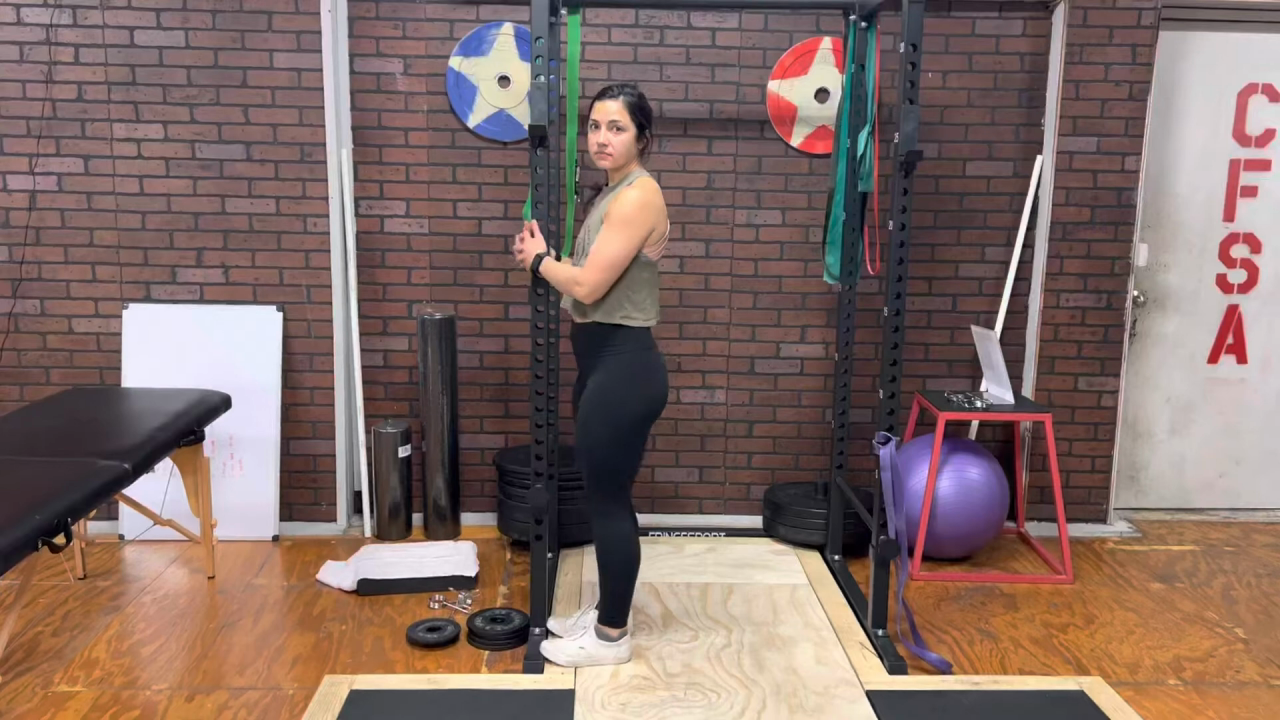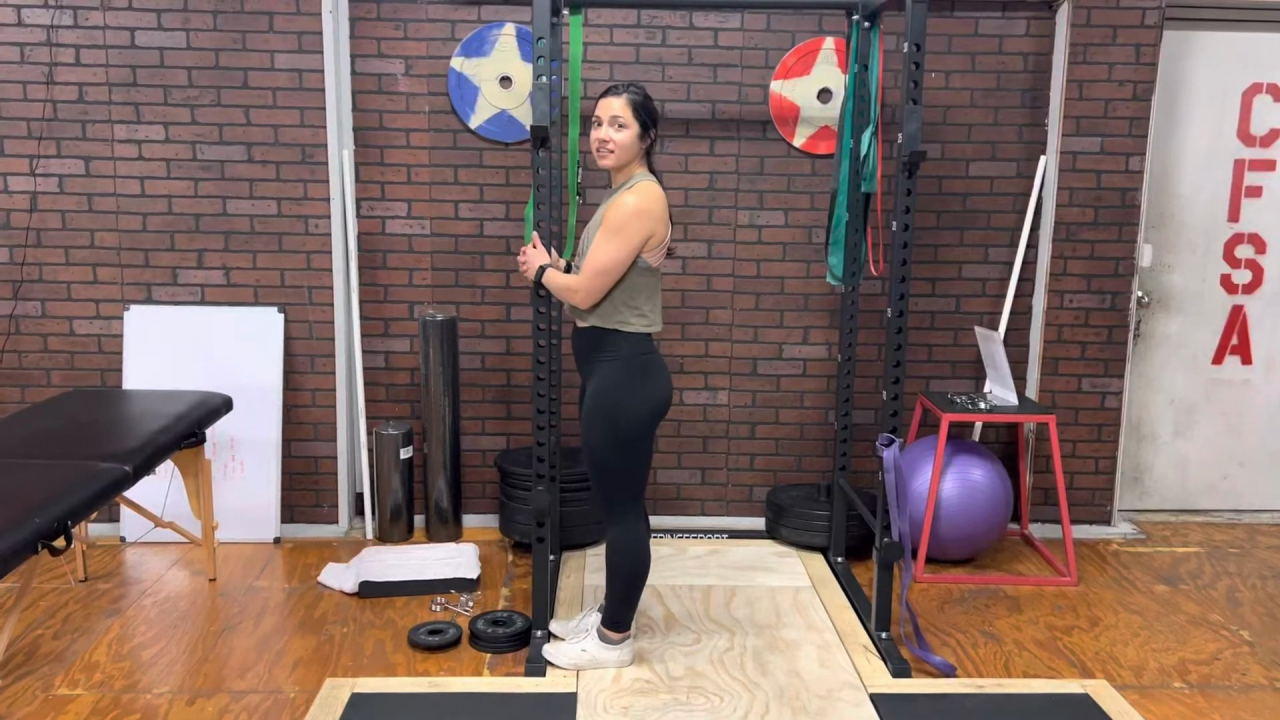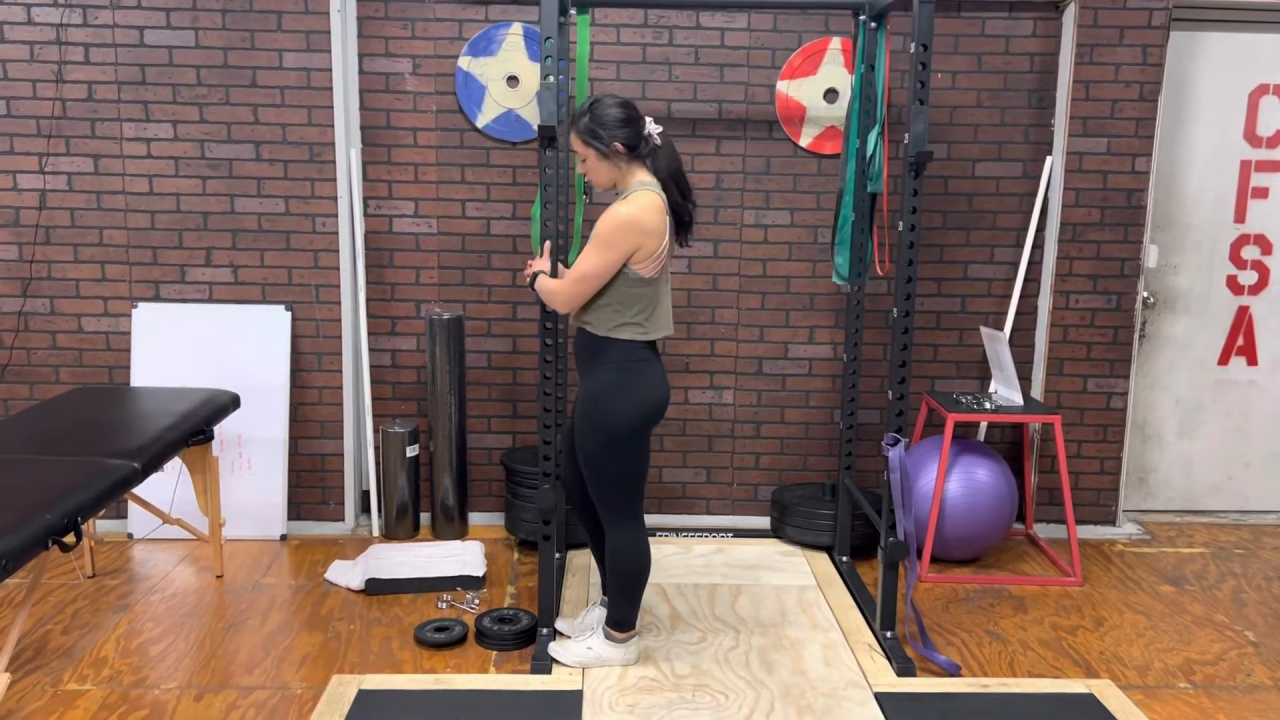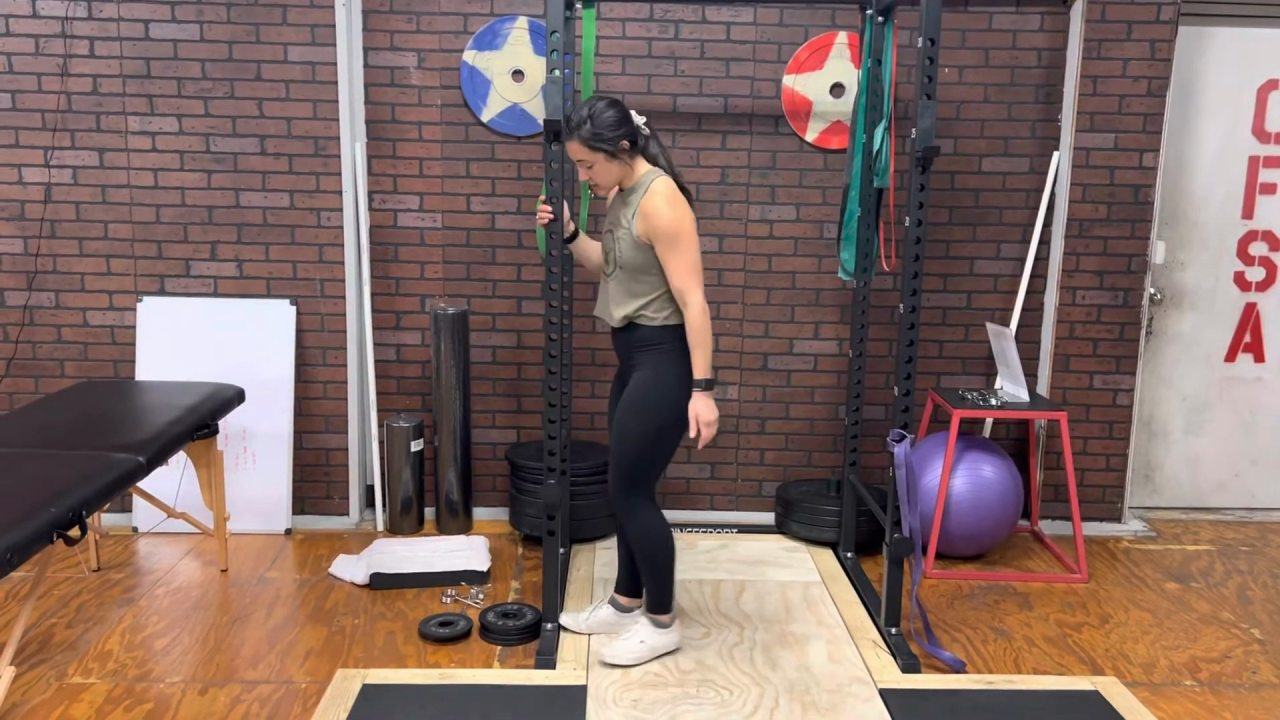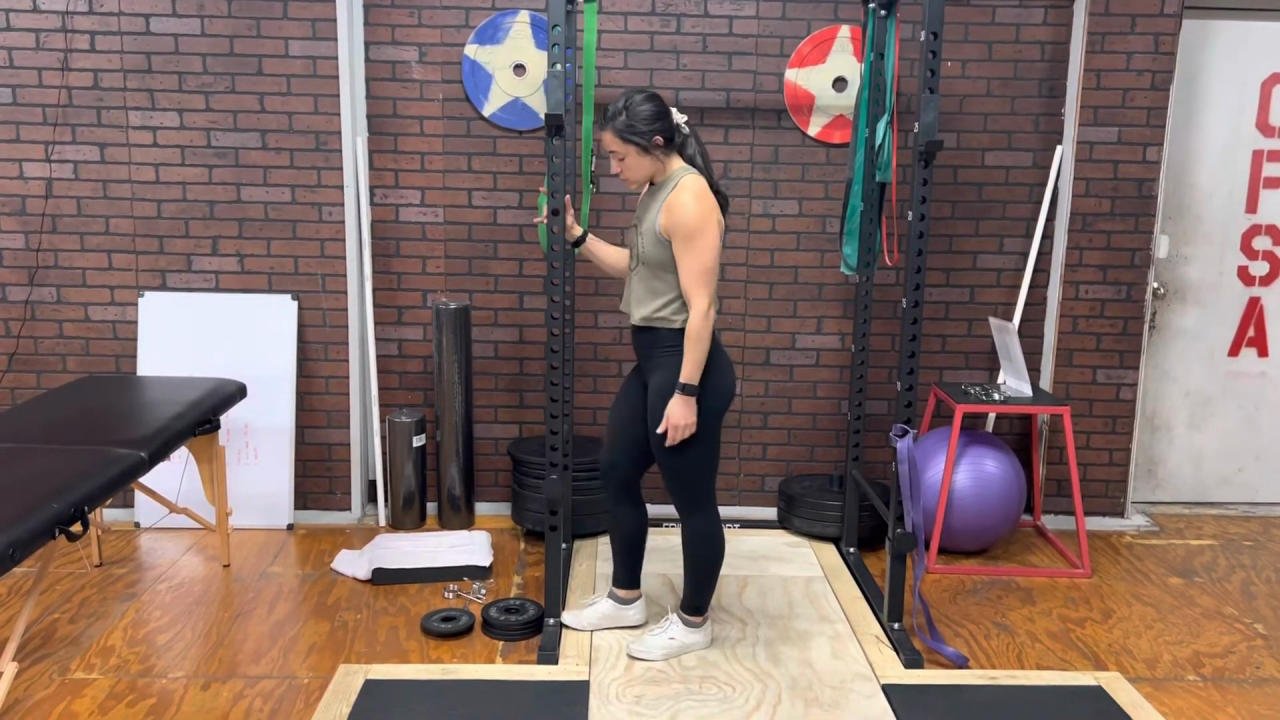
dt=1s
person 1, frame 1
left shoulder: (638, 195)
right shoulder: (612, 194)
left elbow: (589, 286)
left wrist: (538, 260)
right wrist: (546, 255)
left hip: (624, 367)
right hip: (603, 363)
left knee: (608, 501)
right knee: (605, 496)
left ankle: (611, 636)
right ankle: (608, 612)
person 1, frame 2
left shoulder: (637, 200)
right shoulder: (623, 195)
left elbow: (585, 292)
left wrist: (542, 270)
right wrist: (557, 264)
left hip: (625, 373)
right hip: (610, 370)
left knee: (622, 508)
right knee: (616, 503)
left ankle: (614, 640)
right ankle: (610, 614)
person 1, frame 3
left shoulder: (627, 214)
right shoulder: (650, 200)
left elbow: (567, 297)
left wrist: (539, 277)
right wrist: (556, 273)
left hip: (620, 380)
right hip: (617, 373)
left knee: (618, 511)
right knee: (581, 491)
left ankle: (618, 637)
right ankle: (613, 606)
person 1, frame 4
left shoulder: (660, 201)
right shoulder: (622, 193)
left elbow: (693, 302)
left wrist: (701, 388)
right wrist: (568, 234)
left hip: (665, 360)
right hip: (633, 356)
left knee: (630, 492)
right knee: (627, 489)
left ankle: (662, 621)
right ankle: (627, 603)
person 1, frame 5
left shoulder: (689, 198)
right shoulder: (655, 190)
left elbow: (701, 306)
left wrist: (686, 393)
right wrist: (578, 235)
left hip: (686, 366)
right hip: (651, 362)
left knee: (692, 500)
right knee: (616, 476)
left ankle: (693, 621)
right ankle: (625, 598)
